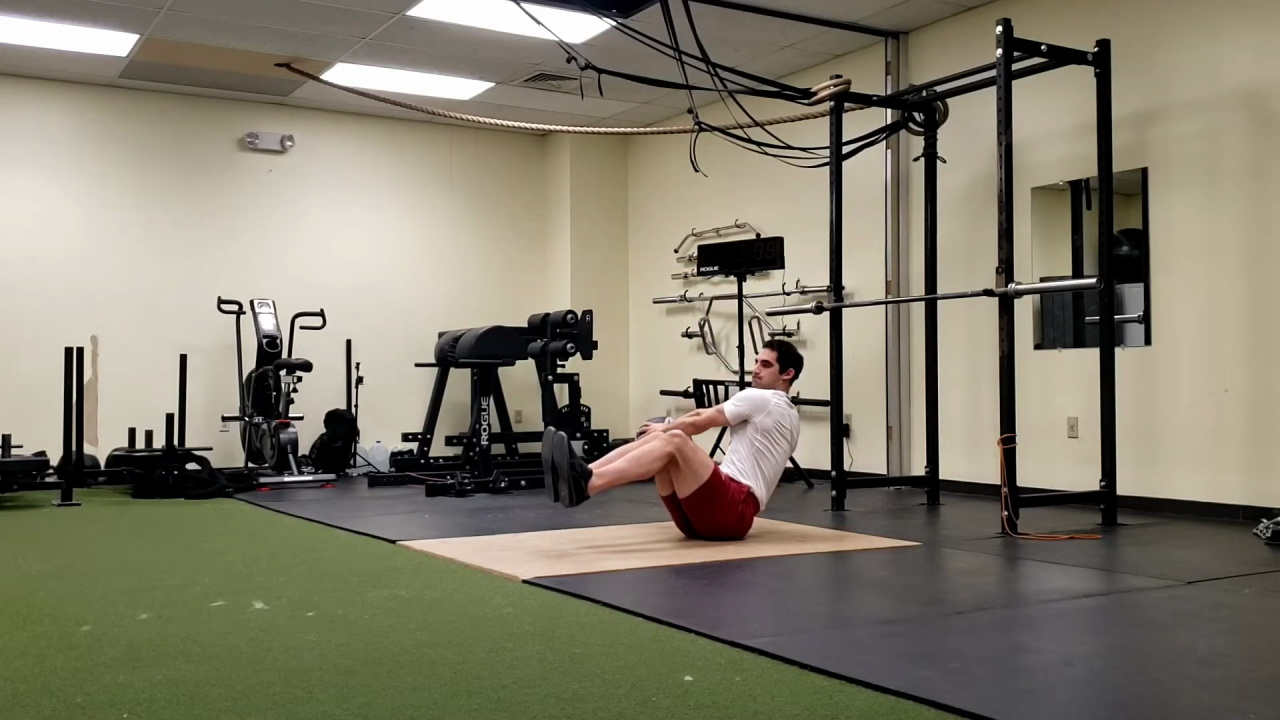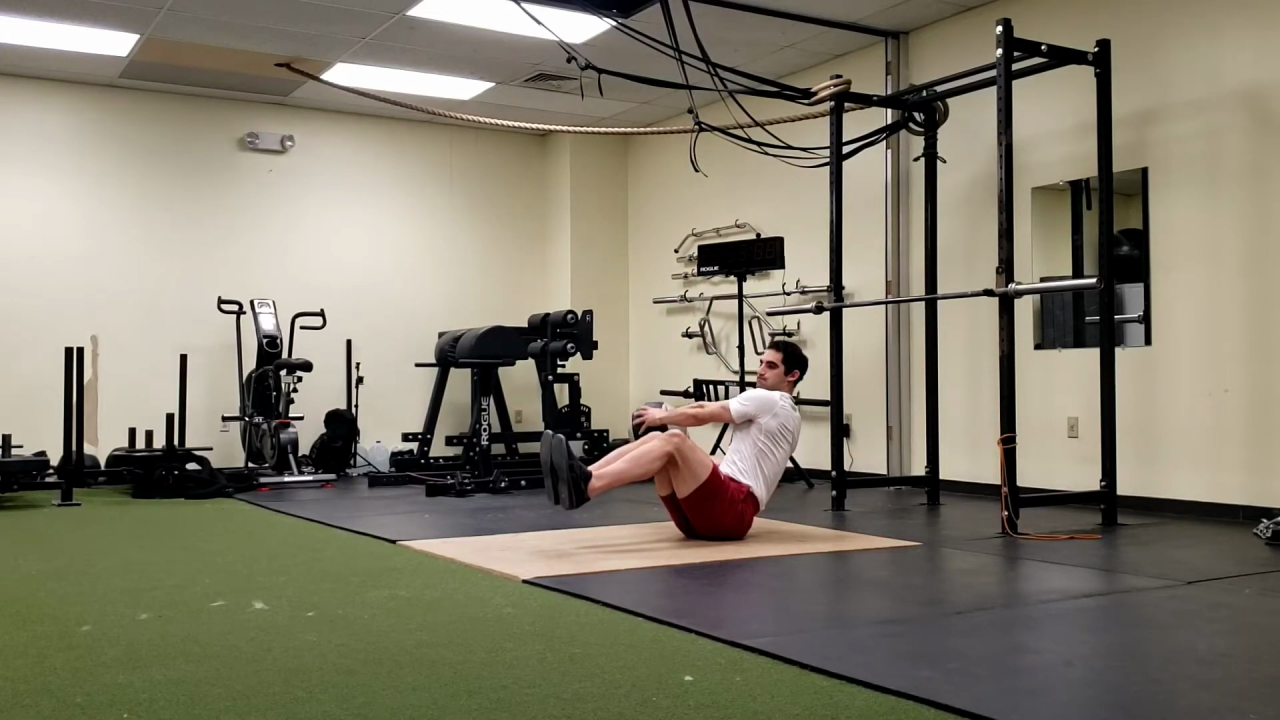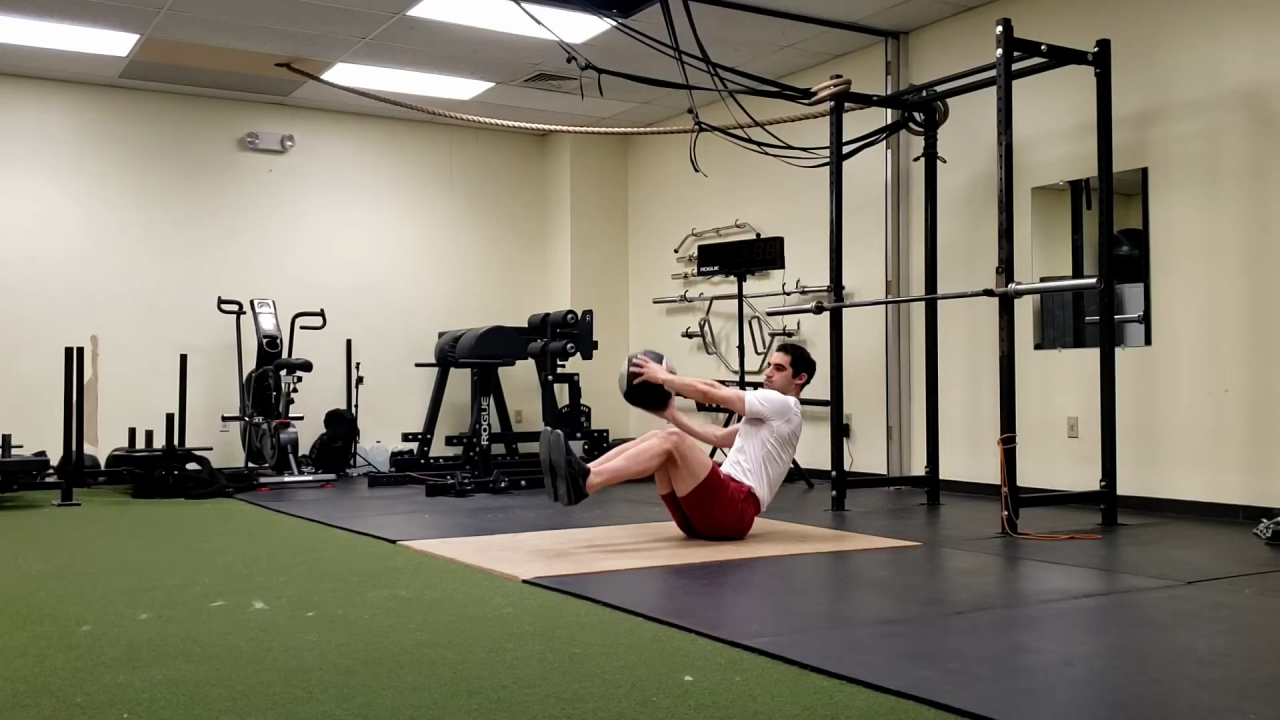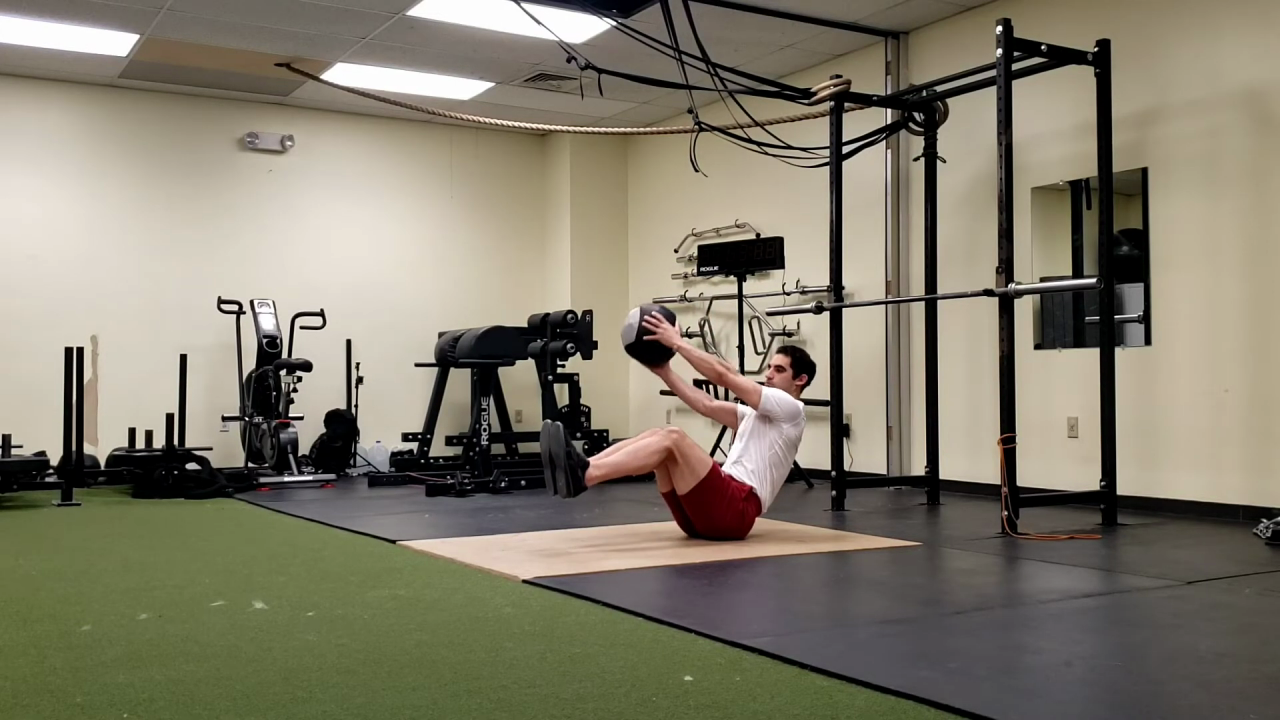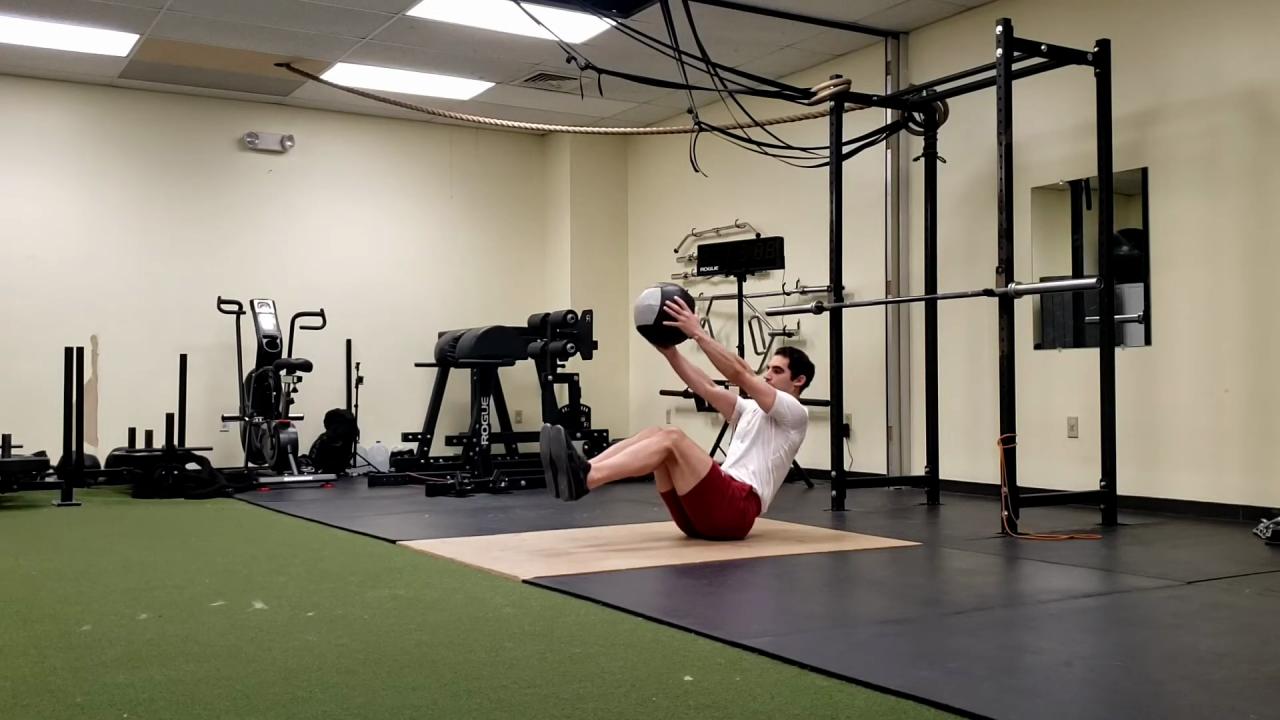
dt=0.3s
person 1, frame 1
left shoulder: (762, 399)
right shoulder: (783, 415)
left elbow: (700, 421)
left wrist: (664, 428)
left hip: (733, 510)
right hip: (714, 507)
left knee: (675, 440)
right knee: (657, 440)
left ankle: (585, 484)
right ankle: (582, 475)
person 1, frame 2
left shoulder: (768, 400)
right shoulder: (775, 413)
left elbow: (702, 414)
left wrist: (662, 416)
left hip: (732, 510)
right hip: (706, 509)
left knee: (673, 440)
right knee: (656, 440)
left ankle: (586, 487)
right ankle: (582, 476)
person 1, frame 3
left shoulder: (781, 405)
right shoulder: (766, 416)
left elbow: (711, 393)
right elbow: (718, 437)
left wrist: (662, 376)
right wrist: (669, 414)
left hip: (733, 510)
right hip: (716, 504)
left knee: (671, 439)
right knee: (658, 437)
left ankle: (584, 483)
right ankle: (582, 474)
person 1, frame 4
left shoulder: (788, 409)
right shoulder: (757, 413)
left elbow: (724, 375)
right elbow: (708, 406)
left wrist: (677, 342)
right wrist: (664, 371)
left hip: (734, 510)
right hip: (707, 508)
left knee: (673, 437)
right knee: (659, 434)
left ankle: (583, 476)
right ankle: (582, 468)
person 1, frame 5
left shoulder: (794, 414)
right shoulder: (753, 409)
left elbow: (739, 375)
right elbow: (707, 389)
left wrist: (697, 333)
right wrist: (668, 350)
left hip: (735, 509)
right hip: (706, 507)
left knee: (672, 438)
right knee: (657, 435)
left ankle: (583, 478)
right ankle: (581, 471)
